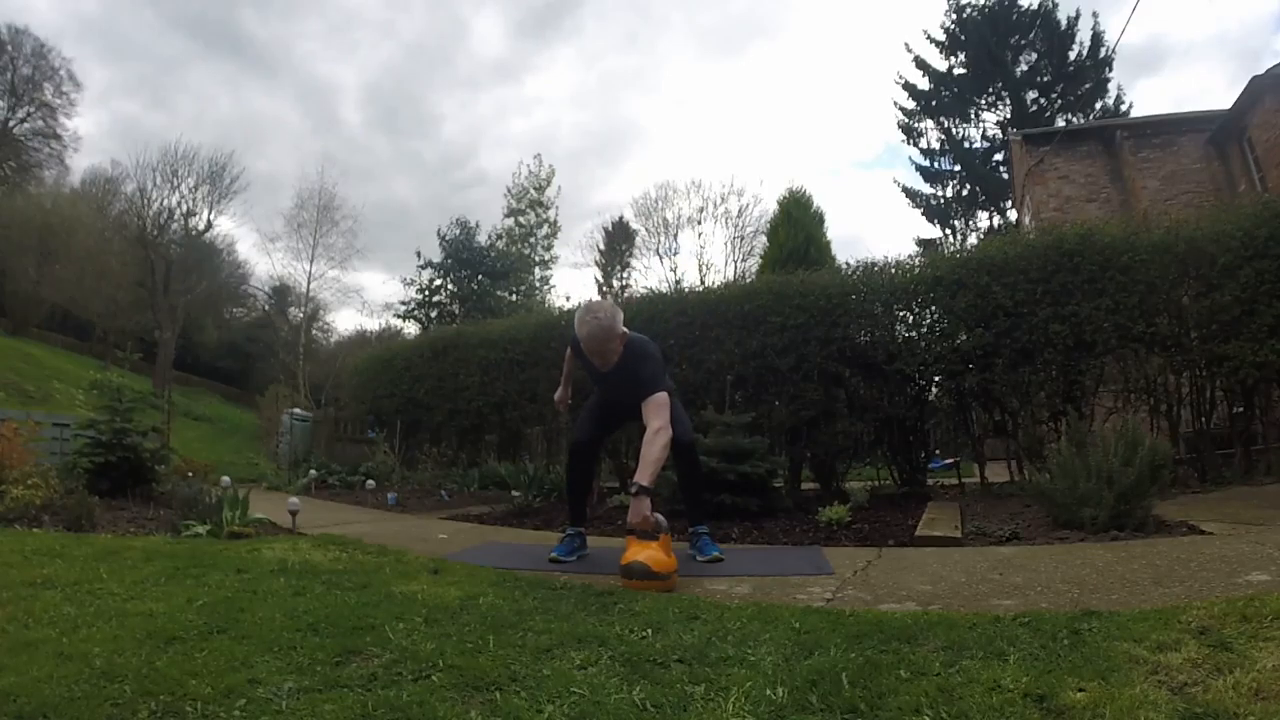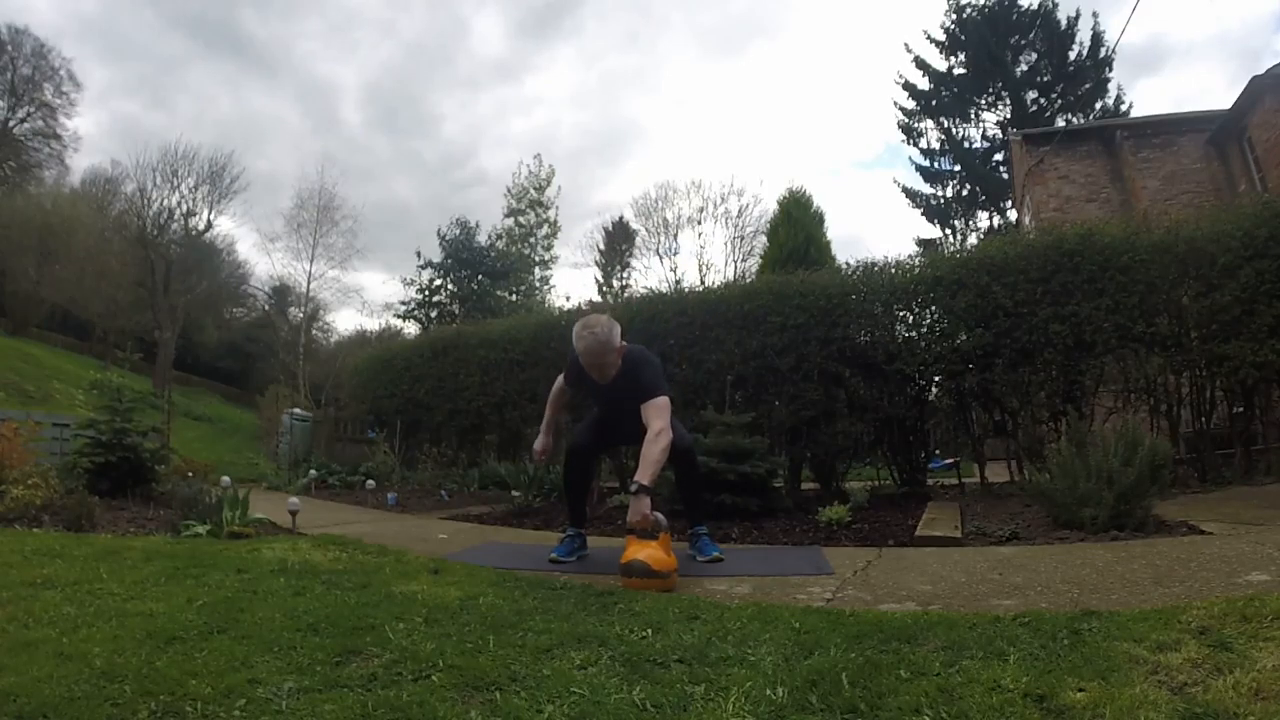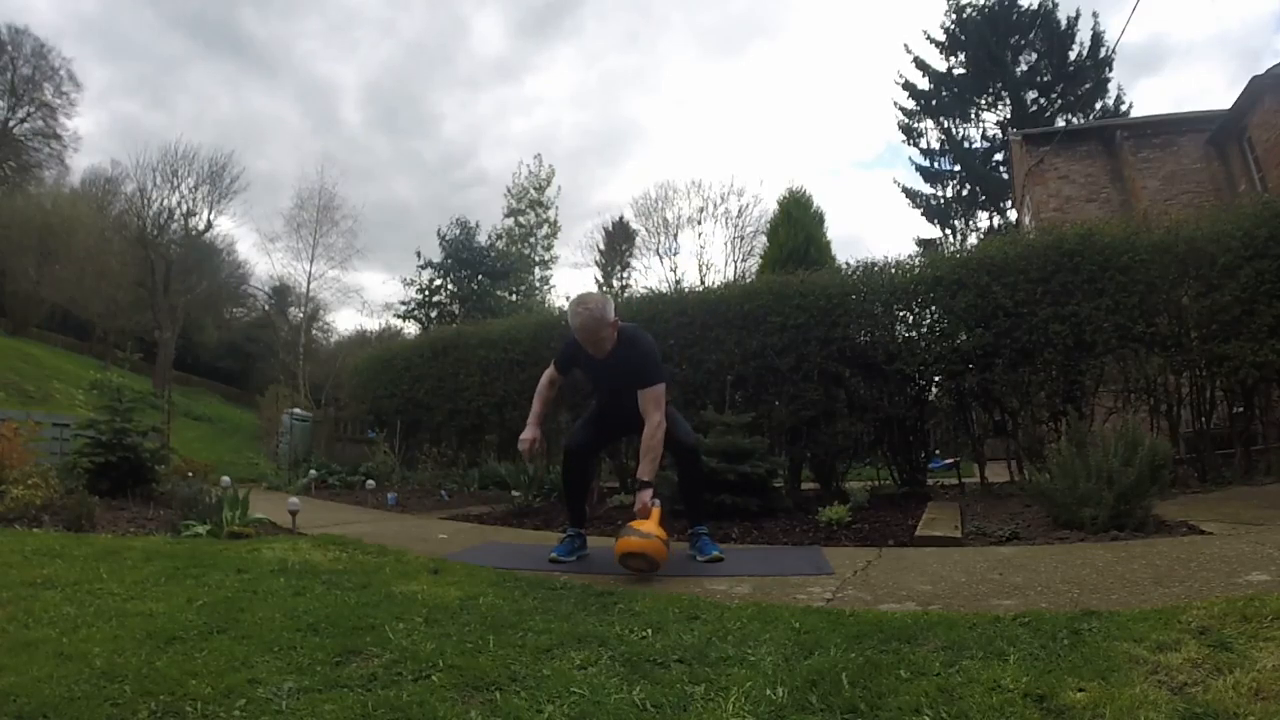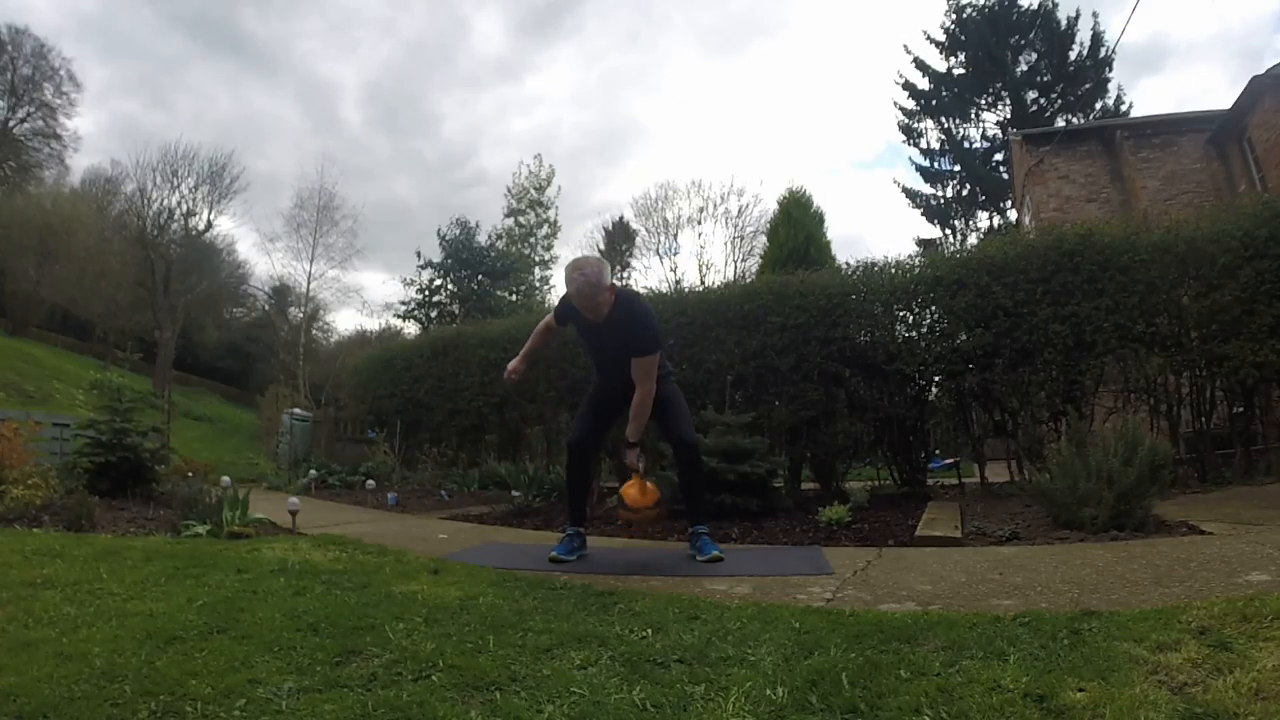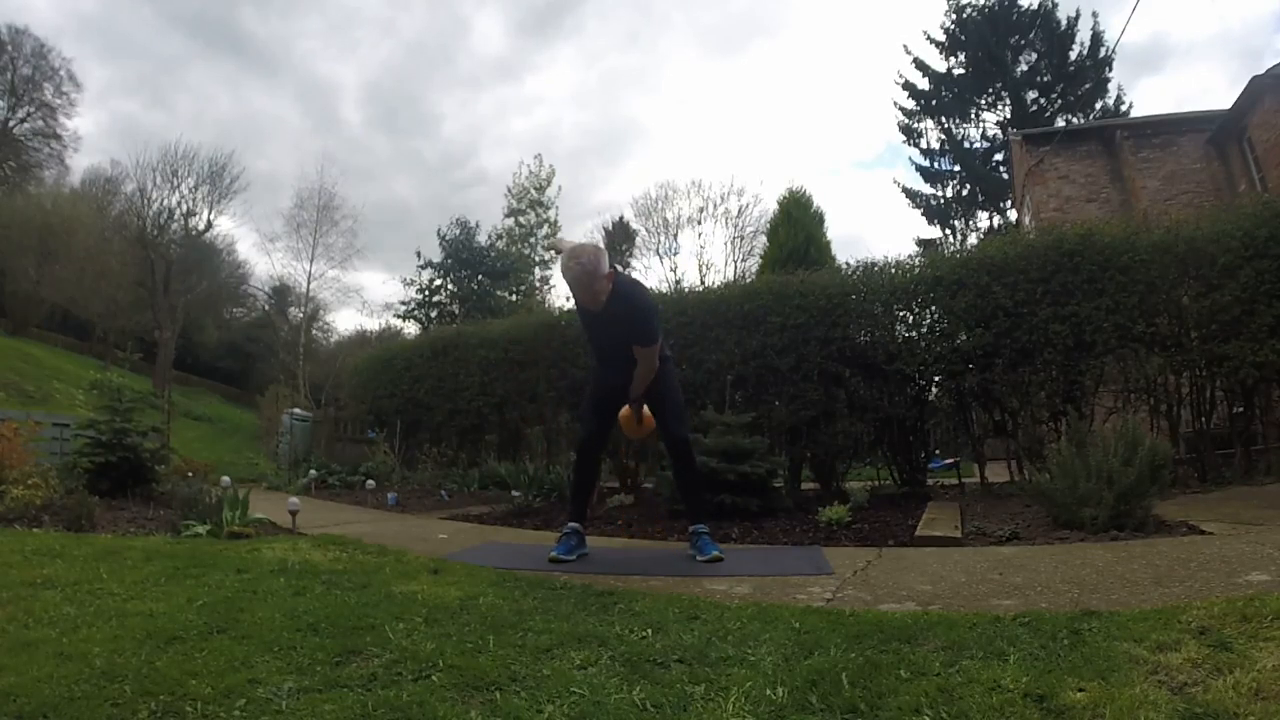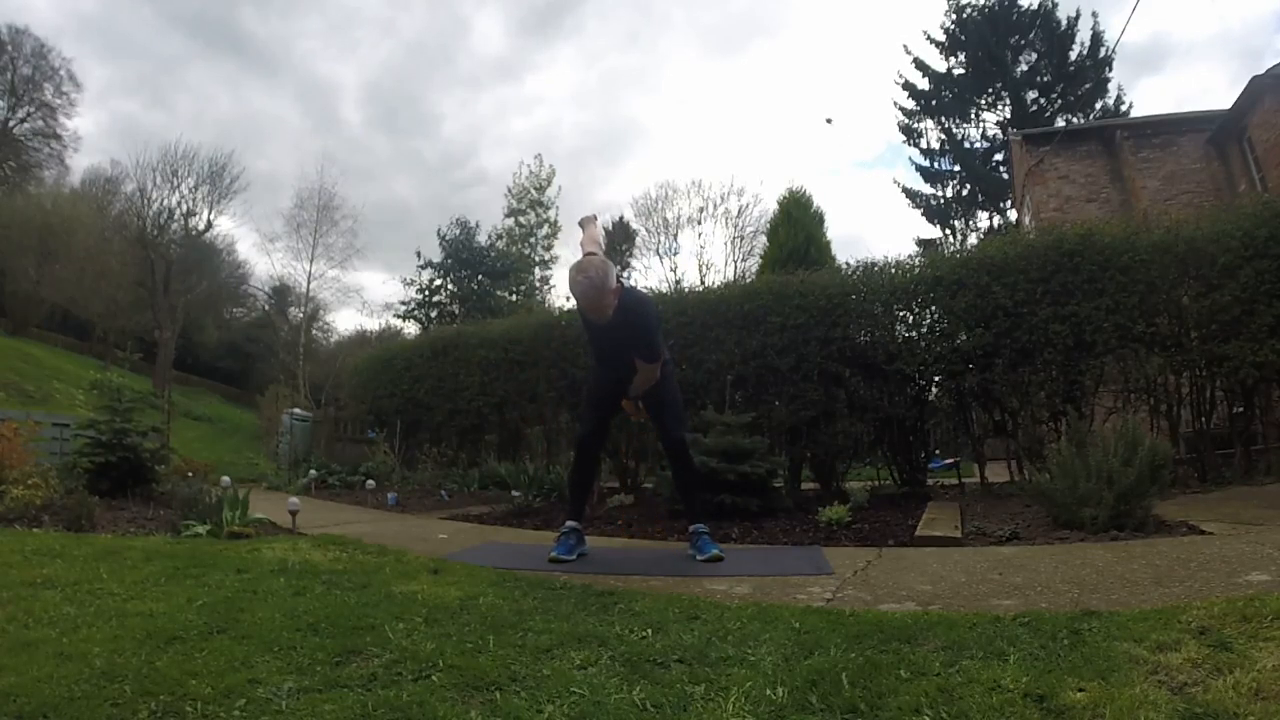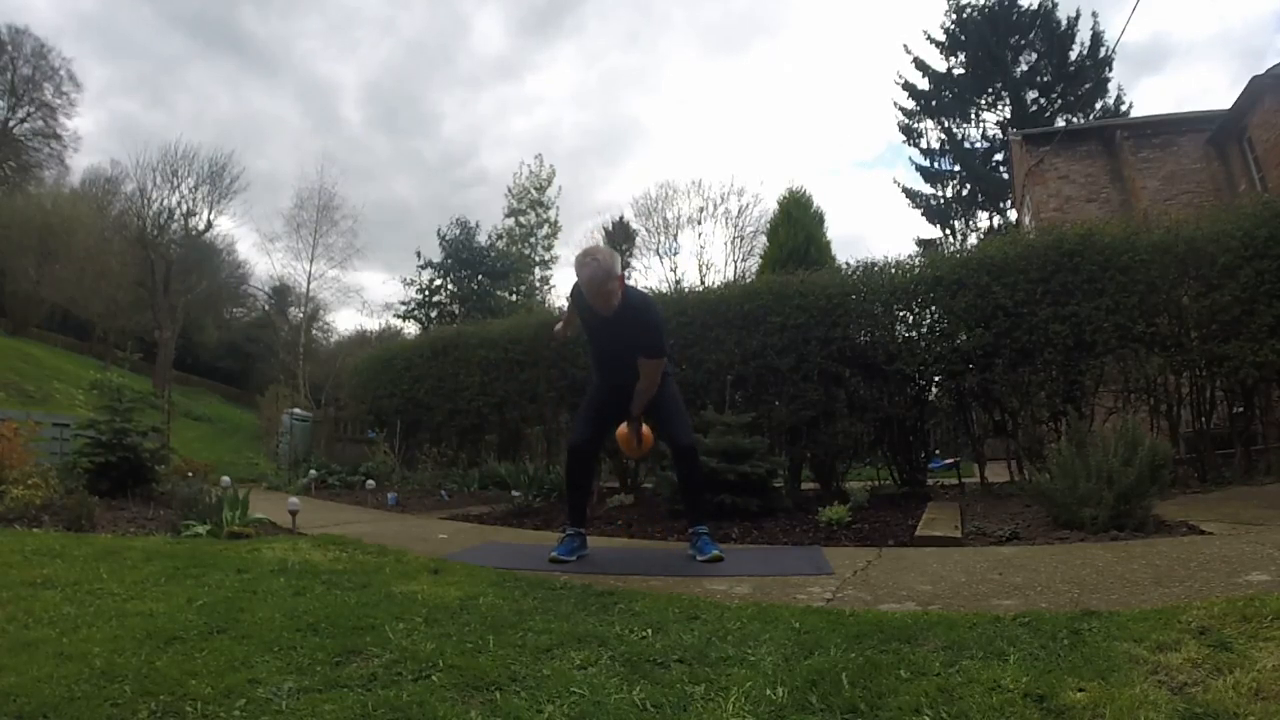
dt=0.2s
person 1, frame 1
left shoulder: (645, 355)
right shoulder: (583, 343)
left elbow: (659, 428)
left wrist: (640, 491)
right wrist: (564, 387)
left hip: (652, 400)
right hip: (609, 398)
left knee: (684, 442)
right knee: (580, 444)
left ankle: (699, 532)
right ankle: (575, 533)
person 1, frame 2
left shoulder: (644, 365)
right shoulder: (579, 363)
left elbow: (660, 430)
right elbow: (561, 386)
left wrist: (641, 491)
right wrist: (545, 433)
left hip: (649, 420)
right hip: (608, 419)
left knee: (683, 448)
right knee: (576, 449)
left ankle: (698, 534)
right ankle: (575, 534)
person 1, frame 3
left shoulder: (640, 346)
right shoulder: (576, 345)
left elbow: (654, 419)
right elbow: (550, 380)
left wrist: (644, 485)
right wrist: (533, 425)
left hip: (651, 409)
right hip: (608, 410)
left knee: (687, 447)
right knee: (574, 449)
left ankle: (698, 533)
right ankle: (575, 533)
person 1, frame 4
left shoulder: (637, 313)
right shoulder: (576, 301)
left elbow: (646, 385)
right elbow: (549, 324)
left wrist: (632, 444)
right wrist: (522, 359)
left hip: (652, 380)
right hip: (608, 383)
left knee: (686, 442)
right knee: (578, 443)
left ankle: (698, 532)
right ankle: (575, 533)
person 1, frame 5
left shoulder: (636, 300)
right shoulder: (582, 275)
left elbow: (648, 364)
right elbow: (576, 250)
left wrist: (635, 401)
right wrist: (564, 250)
left hip: (651, 368)
right hip: (608, 372)
left knee: (678, 440)
right knee: (588, 442)
left ankle: (699, 532)
right ankle: (574, 532)
person 1, frame 6
left shoulder: (641, 312)
right shoulder: (587, 283)
left elbow: (649, 373)
right elbow: (592, 247)
left wrist: (633, 396)
right wrist: (589, 225)
left hip: (649, 370)
right hip: (606, 373)
left knee: (675, 442)
right knee: (587, 442)
left ankle: (698, 531)
right ankle: (573, 530)
person 1, frame 7
left shoulder: (645, 313)
right shoulder: (581, 295)
left elbow: (649, 379)
left wrist: (634, 416)
right wrist: (564, 323)
left hip: (651, 390)
right hip: (606, 385)
left knee: (683, 446)
right knee: (579, 447)
left ankle: (698, 532)
right ankle: (575, 533)
